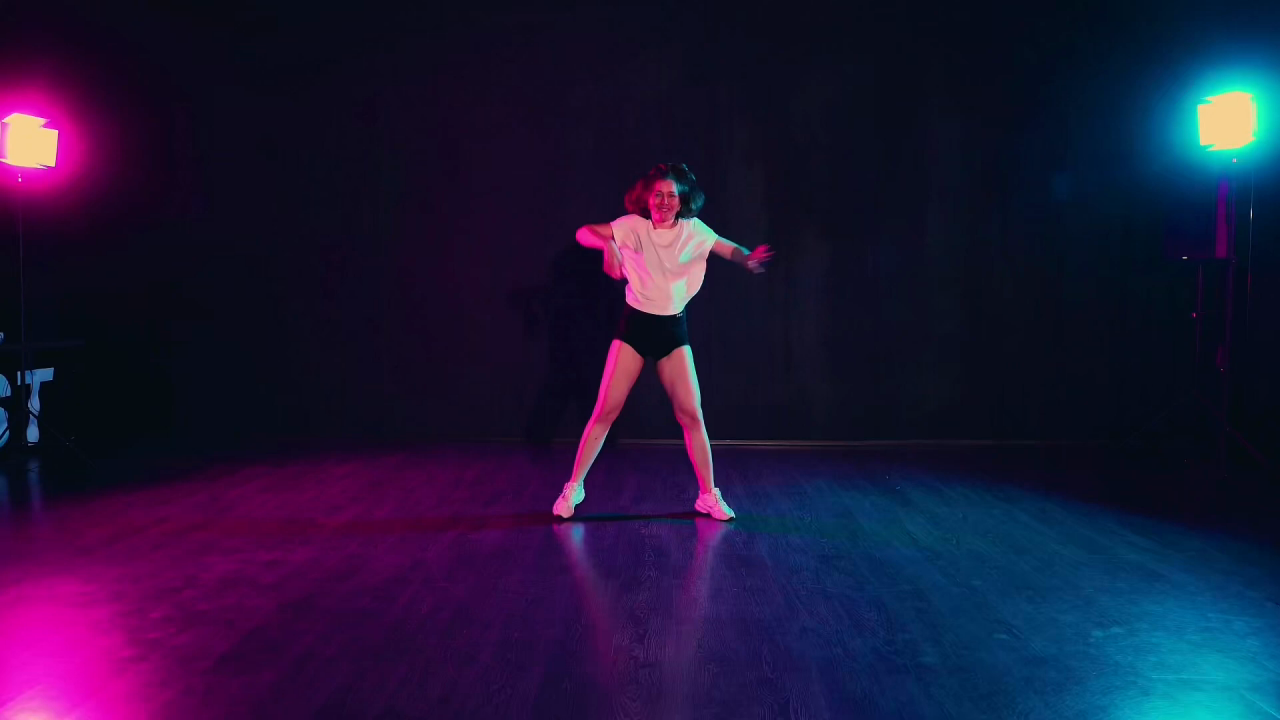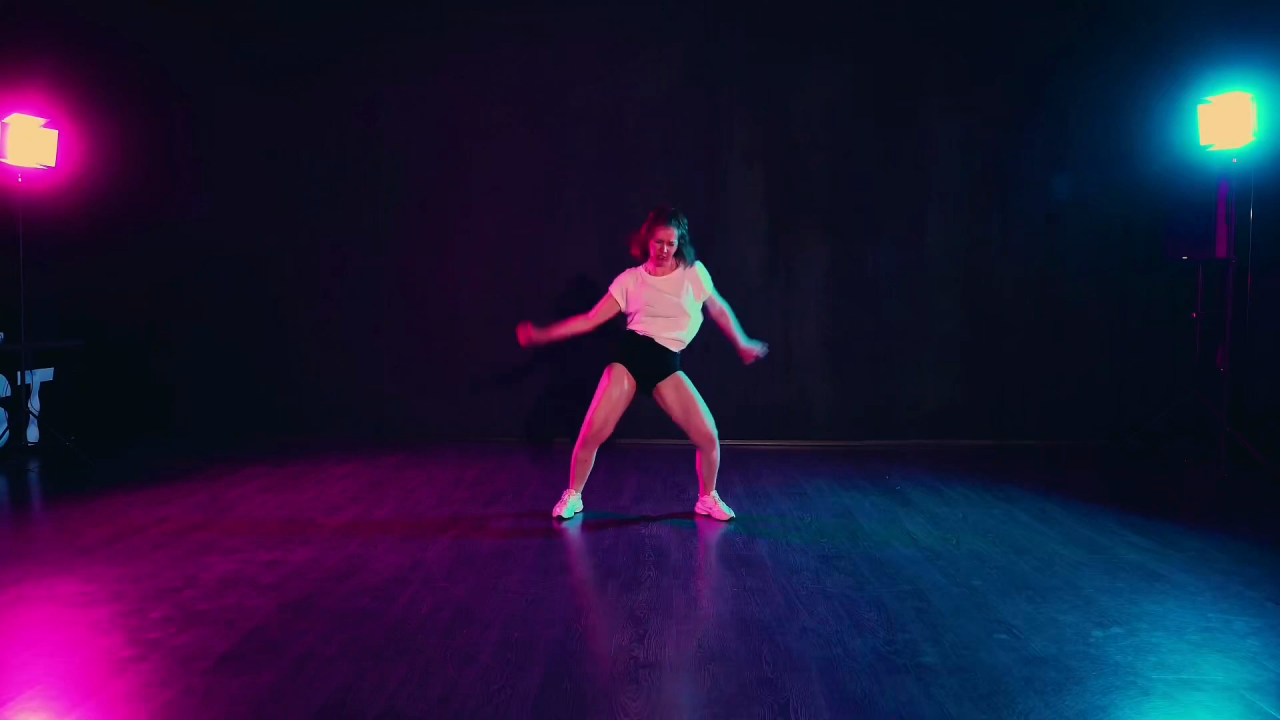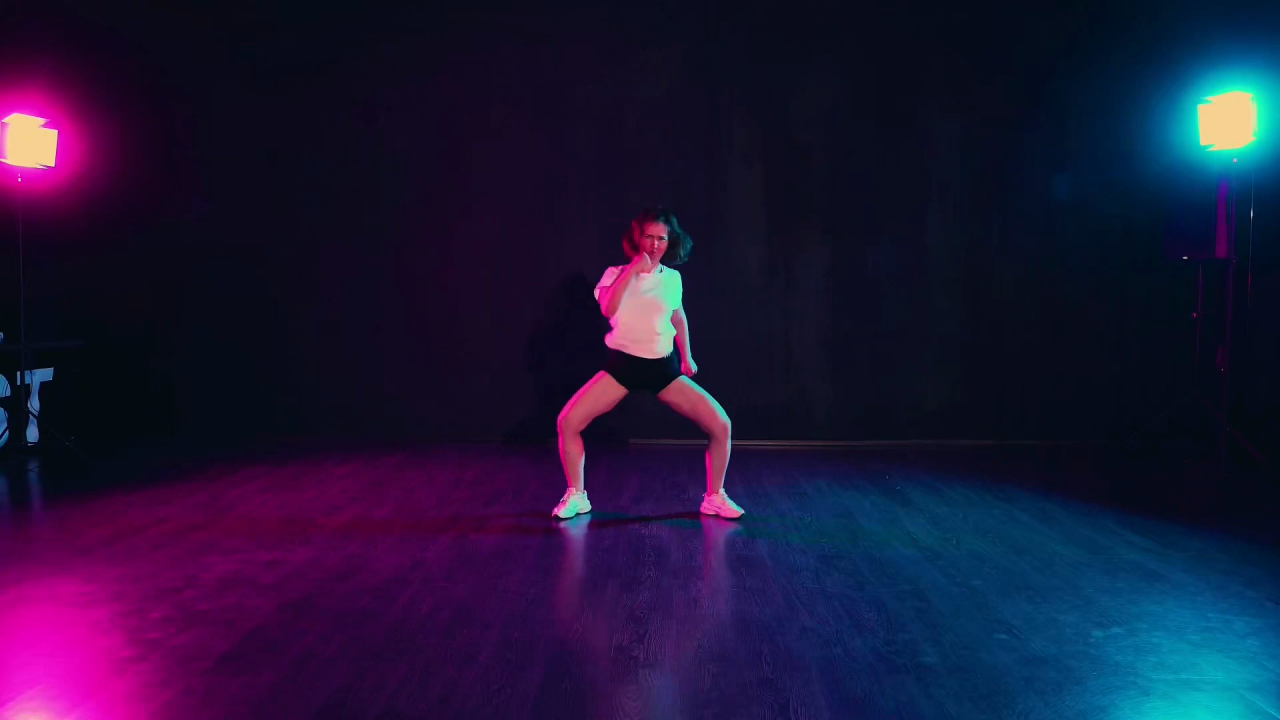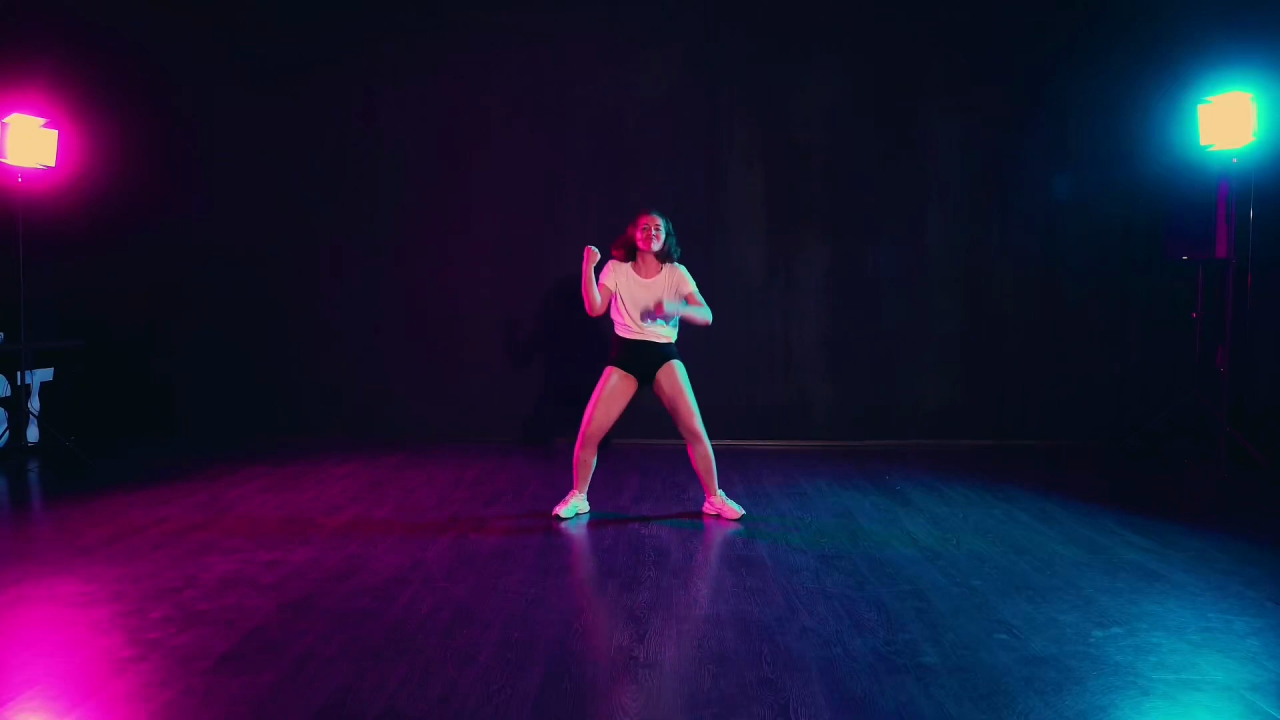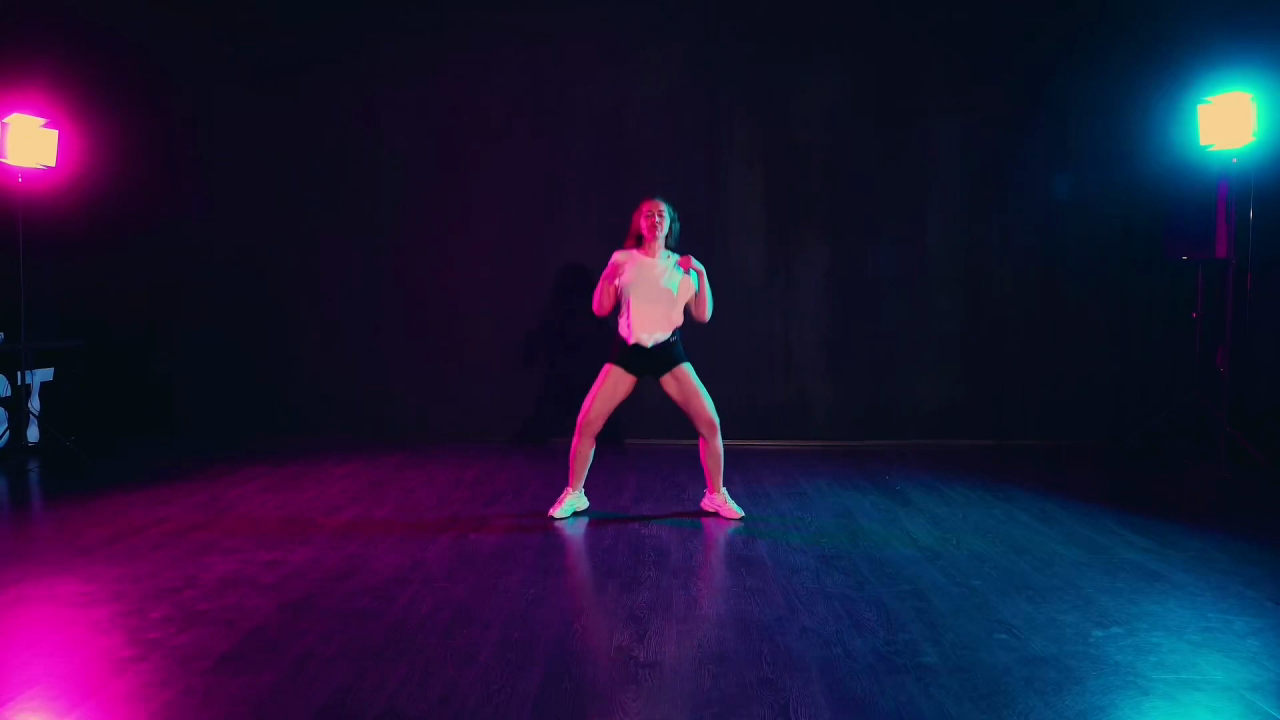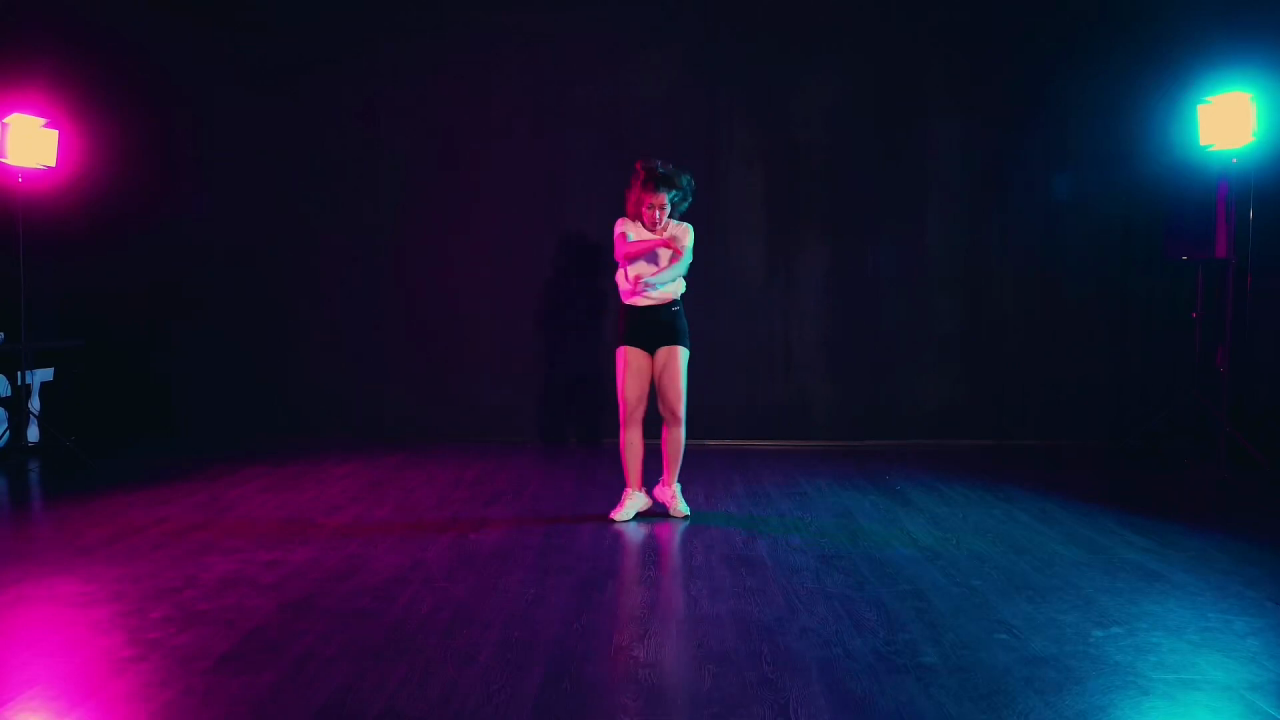
dt=0.3s
person 1, frame 1
left shoulder: (691, 230)
right shoulder: (630, 226)
left elbow: (730, 249)
right elbow: (584, 233)
left wrist: (750, 258)
right wrist: (606, 242)
left hip: (671, 330)
right hip: (633, 327)
left knee: (692, 415)
right knee: (606, 411)
left ankle: (708, 495)
right ankle: (574, 487)
person 1, frame 2
left shoulder: (693, 271)
right shoulder: (630, 279)
left elbow: (718, 308)
right elbow: (592, 319)
left wrist: (742, 343)
right wrist: (543, 334)
left hip: (666, 365)
right hip: (629, 356)
left knee: (707, 436)
right knee: (593, 433)
left ankle: (708, 498)
right ankle: (572, 496)
person 1, frame 3
left shoulder: (672, 278)
right shoulder: (616, 273)
right elbow: (607, 309)
left wrist: (687, 357)
right wrist: (629, 272)
left hip: (663, 370)
right hip: (622, 366)
left knee: (720, 425)
right knee: (567, 422)
left ankle: (715, 497)
right ankle: (576, 495)
person 1, frame 4
left shoulder: (676, 273)
right shoulder: (615, 270)
left elbow: (706, 317)
right elbow: (594, 309)
left wrist: (676, 309)
right wrist: (587, 266)
left hip: (664, 356)
right hip: (626, 355)
left knee: (694, 431)
right knee: (589, 432)
left ankle: (714, 498)
right ankle: (578, 496)
person 1, frame 5
left shoulder: (682, 265)
right shoulder: (621, 260)
left elbow: (703, 316)
right elbow: (600, 309)
left wrist: (701, 276)
right wrist: (611, 281)
left hip: (669, 352)
right hip: (628, 351)
left knee: (709, 422)
right knee: (587, 423)
left ankle: (717, 495)
right ankle: (574, 494)
person 1, frame 6
left shoulder: (682, 230)
right shoulder: (625, 227)
left elbow: (680, 266)
right elbow: (623, 254)
left wrist: (652, 279)
right wrist: (659, 243)
left hip: (669, 320)
right hip: (634, 323)
left knee: (674, 411)
right knee: (630, 414)
left ankle: (670, 488)
right ankle: (633, 493)
